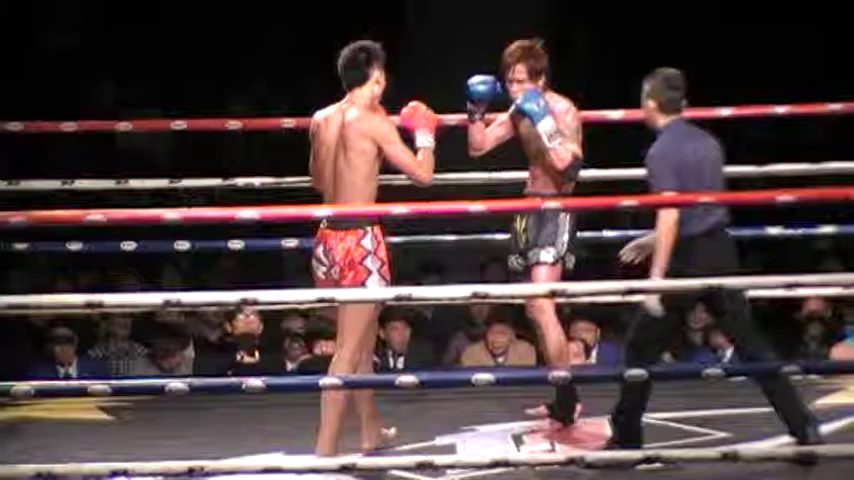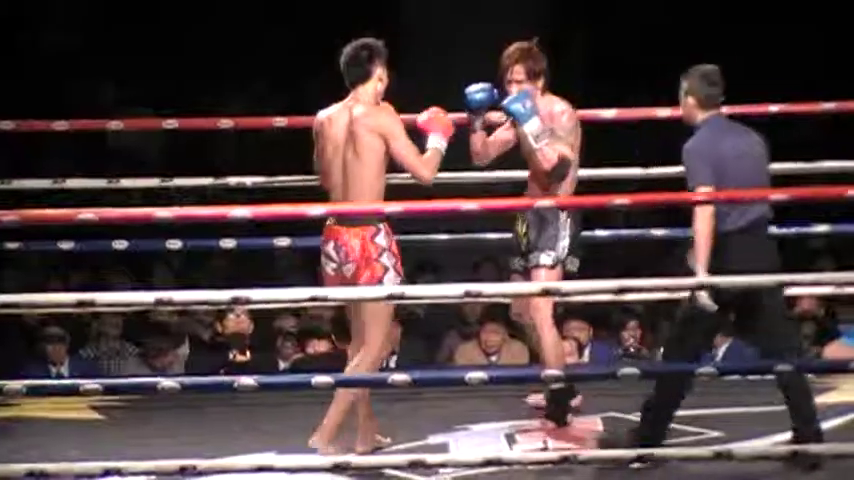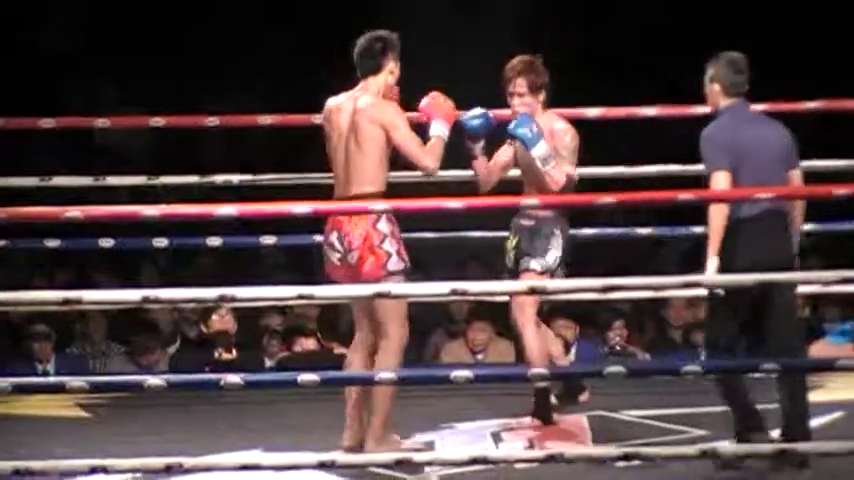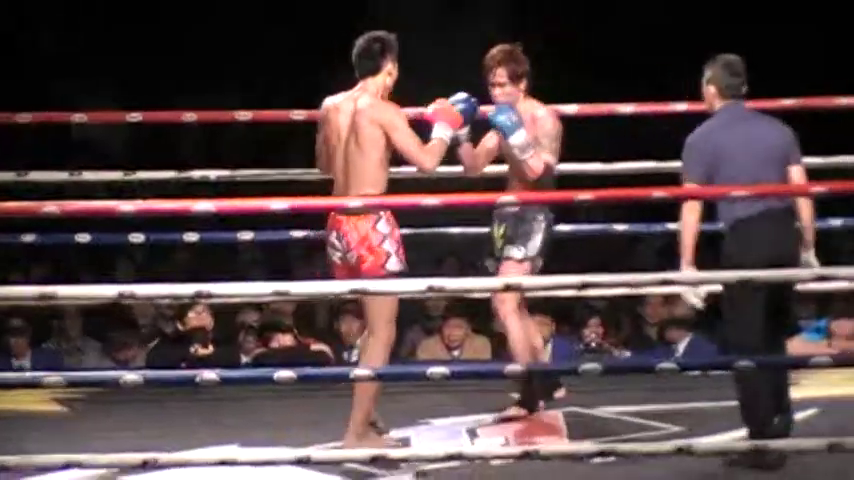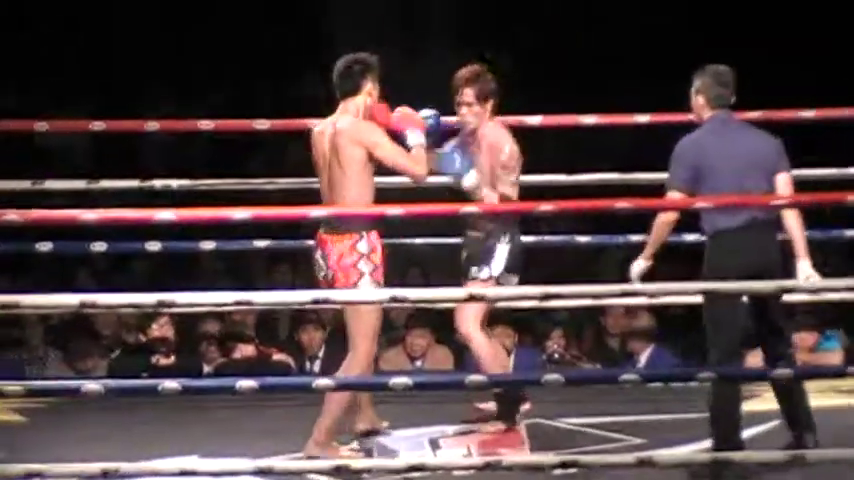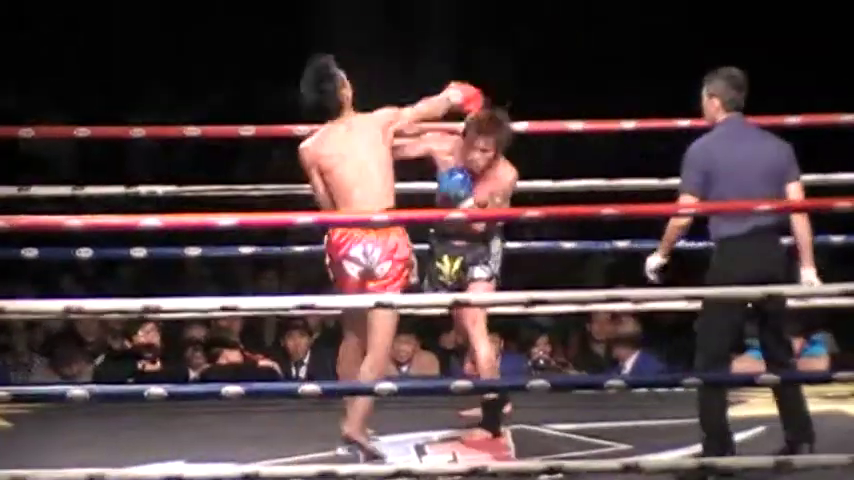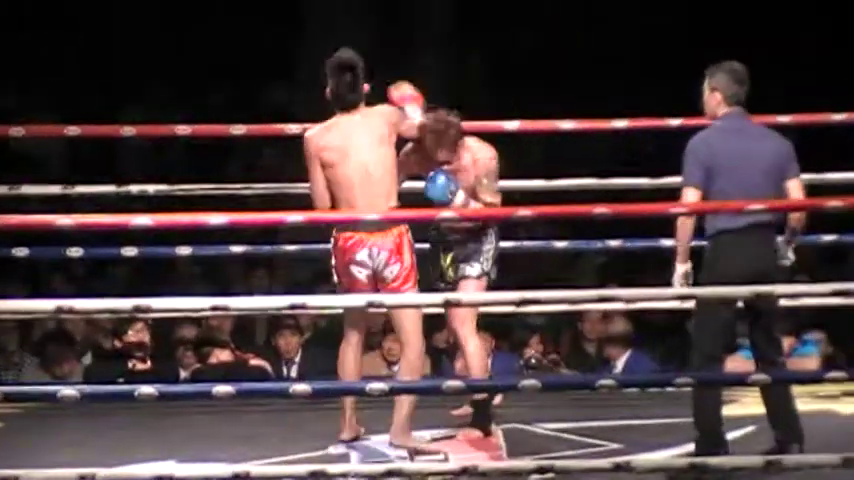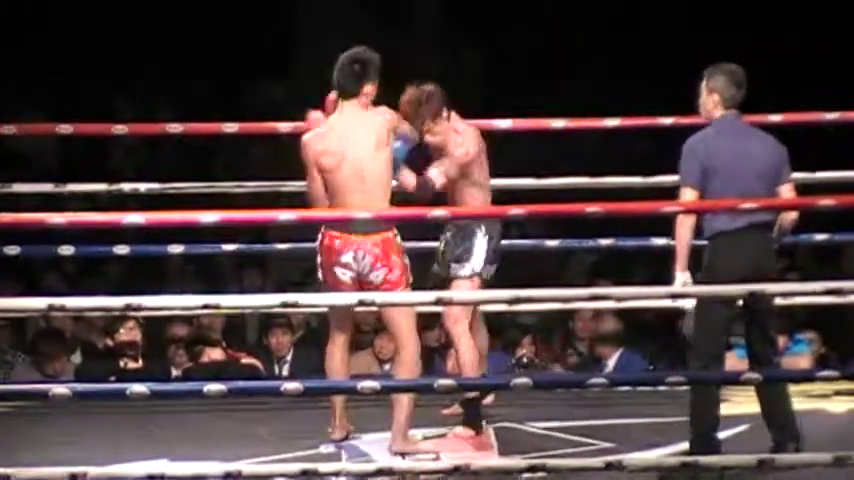
dt=0.2s
person 1, frame 1
left shoulder: (320, 121)
right shoulder: (375, 124)
right elbow: (423, 175)
right wrist: (425, 135)
left hip: (328, 238)
right hip: (359, 239)
left knee: (363, 341)
right knee: (348, 352)
left ankle: (371, 429)
right ankle: (325, 450)
person 1, frame 2
left shoulder: (324, 118)
right shoulder: (381, 118)
right elbow: (424, 173)
right wrist: (439, 138)
left hip: (336, 235)
right hip: (368, 236)
left knee: (363, 340)
right knee: (374, 346)
left ankle: (366, 434)
right ankle: (325, 435)
person 1, frame 3
left shoulder: (332, 106)
right shoulder: (384, 110)
right elbow: (428, 163)
right wrist: (440, 126)
left hip: (339, 226)
right hip: (372, 225)
left knee: (366, 333)
right knee: (395, 335)
left ankle: (353, 431)
right ankle: (376, 435)
person 1, frame 4
left shoulder: (329, 107)
right shoulder: (382, 111)
right elbow: (427, 162)
right wrist: (444, 129)
left hip: (340, 224)
right hip: (372, 225)
left knee: (377, 322)
right knee: (381, 334)
left ankle: (363, 407)
right ankle: (356, 432)
person 1, frame 5
left shoulder: (319, 131)
right shoulder: (361, 129)
right elbow: (417, 170)
right wrist: (415, 133)
left hip: (328, 241)
right hip: (357, 243)
left knee: (362, 334)
right knee: (363, 350)
left ankle: (365, 415)
right ankle: (320, 439)
person 1, frame 6
left shoulder: (309, 149)
right shoulder: (381, 121)
left elbow: (327, 205)
right elbow: (428, 109)
right wrist: (454, 94)
left hip: (346, 240)
right hip: (387, 239)
left knee: (354, 334)
right knee: (379, 343)
left ankle: (354, 416)
right ankle: (356, 422)
person 1, frame 7
left shoulder: (315, 139)
right shoulder: (386, 116)
left elbow: (321, 206)
right elbow: (417, 130)
right wrist: (414, 107)
left hip: (350, 242)
right hip: (391, 238)
left knee: (352, 334)
right knee: (412, 340)
left ankle: (348, 423)
right ankle: (401, 428)
person 1, frame 8
left shoulder: (311, 141)
right shoulder: (382, 120)
left elbow: (318, 203)
right elbow: (400, 130)
left hip: (338, 244)
right hip: (378, 243)
left knee: (339, 334)
right knee: (407, 341)
left ankle: (338, 423)
right ankle: (400, 435)
person 2, frame 1
left shoulder: (662, 150)
right shoulder: (706, 142)
left elbow: (669, 218)
left wrist: (656, 277)
right wrist: (650, 241)
left hip: (689, 257)
right hip: (723, 250)
left knee: (643, 349)
right knee: (751, 347)
left ankle: (625, 441)
right ankle: (803, 431)
person 2, frame 2
left shoulder: (699, 147)
right shoulder: (753, 139)
left elbow: (705, 212)
left wrist: (701, 272)
left hip: (729, 255)
right hip: (763, 249)
left knee: (683, 347)
right knee: (782, 349)
left ankle: (647, 436)
right ankle: (809, 440)
person 2, frame 3
left shoulder: (717, 133)
right shoulder: (778, 130)
left elbow: (721, 197)
right elbow: (798, 196)
left wrist: (712, 255)
left hip: (742, 241)
right hip: (778, 239)
left knee: (723, 343)
right knee: (787, 345)
left ankle: (750, 434)
right ankle: (797, 437)
person 2, frame 4
left shoulder: (703, 137)
right shoulder: (779, 130)
left elbow: (692, 206)
right elbow: (802, 191)
left wrist: (686, 265)
right wrist: (808, 247)
left hip: (745, 241)
right hip: (784, 236)
left knee: (744, 345)
right knee: (774, 335)
left ankle: (764, 443)
right ankle: (778, 422)
person 2, frame 5
left shoulder: (691, 146)
right shoulder: (766, 141)
left elbow: (671, 212)
right elbow: (788, 202)
left wrist: (645, 255)
right wrist: (803, 259)
left hip: (726, 251)
right hip: (765, 246)
left knee: (725, 354)
right knee: (776, 343)
left ankle: (727, 449)
right ankle: (803, 431)
person 2, frame 6
left shoulder: (702, 149)
right shoulder: (777, 146)
left elbow: (684, 213)
right elbow: (798, 210)
left wrist: (660, 254)
right wrist: (807, 265)
left hip: (731, 256)
right hip: (771, 253)
left knee: (712, 356)
right knee: (778, 351)
left ankle: (717, 451)
right ankle: (800, 440)
person 2, frame 7
left shoulder: (702, 143)
right shoulder: (777, 142)
left elbow: (688, 210)
right elbow: (798, 207)
left wrist: (681, 260)
right wrist: (787, 244)
left hip: (725, 252)
right hip: (765, 250)
left knee: (707, 354)
right knee: (769, 349)
left ankle: (711, 449)
right ankle: (789, 440)
person 2, frame 8
left shoulder: (699, 144)
right shoulder: (770, 145)
left elbow: (687, 212)
right elbow: (790, 211)
left wrist: (681, 268)
left hip: (723, 253)
right hip: (761, 253)
left knee: (706, 355)
right knee: (764, 351)
left ankle: (704, 449)
right ankle: (786, 440)
person 3, frame 1
left shoulder: (563, 112)
right shoulder: (518, 112)
left elbow: (570, 171)
right elbow: (477, 147)
left wrist: (543, 123)
right wrist: (476, 109)
left hip: (555, 215)
right hip: (530, 212)
left knee: (541, 308)
right knee: (536, 308)
left ankle: (564, 406)
right ankle: (563, 396)
person 3, frame 2
left shoulder: (561, 113)
right shoulder: (517, 116)
left elbow: (557, 172)
right elbow: (480, 155)
left wrist: (531, 125)
right wrist: (476, 118)
left hip: (555, 218)
right hip: (532, 215)
left knee: (538, 310)
right knee: (523, 311)
left ankle: (557, 408)
right ankle: (565, 383)
person 3, frame 3
left shoulder: (562, 132)
right shoulder: (517, 133)
left elbow: (564, 188)
right elbow: (485, 182)
left wrist: (537, 147)
right wrist: (476, 145)
left hip: (547, 228)
right hip: (523, 226)
left knee: (522, 314)
right knee: (526, 316)
left ankle: (542, 407)
person 3, frame 4
left shoulder: (543, 119)
right shoulder: (507, 118)
left elbow: (542, 179)
right elbow: (472, 167)
left wrist: (514, 136)
right wrist: (460, 132)
left hip: (532, 217)
right hip: (510, 214)
left knee: (503, 302)
right knee: (515, 308)
left ankle: (530, 394)
right ankle: (547, 381)
person 3, frame 5
left shoulder: (504, 147)
right shoulder: (466, 135)
left elbow: (505, 208)
right elbow: (433, 168)
left wrist: (468, 177)
left hip: (498, 241)
right hip: (476, 239)
left knee: (466, 324)
right knee: (476, 324)
left ankle: (506, 409)
right ankle: (512, 393)
person 3, frame 6
left shoulder: (505, 175)
right shoulder: (444, 147)
left elbow: (486, 227)
right elbow: (396, 150)
left wrist: (465, 201)
left hip: (480, 246)
right hip: (444, 242)
left knee: (474, 328)
right knee: (465, 326)
left ankle: (492, 419)
right ankle: (497, 397)
person 3, frame 7
left shoulder: (484, 155)
right shoulder: (416, 154)
left elbow: (491, 210)
left wrist: (456, 196)
left hip: (477, 238)
right hip: (445, 237)
left knee: (462, 323)
right knee: (460, 323)
left ankle: (482, 419)
right ankle: (484, 392)
person 3, frame 8
left shoulder: (465, 144)
right shoulder: (446, 127)
left elbow: (426, 187)
left wrist: (391, 173)
left hip: (477, 231)
right hip: (460, 227)
left knee: (454, 320)
right knee: (468, 315)
left ankle: (471, 417)
right ankle: (480, 389)
